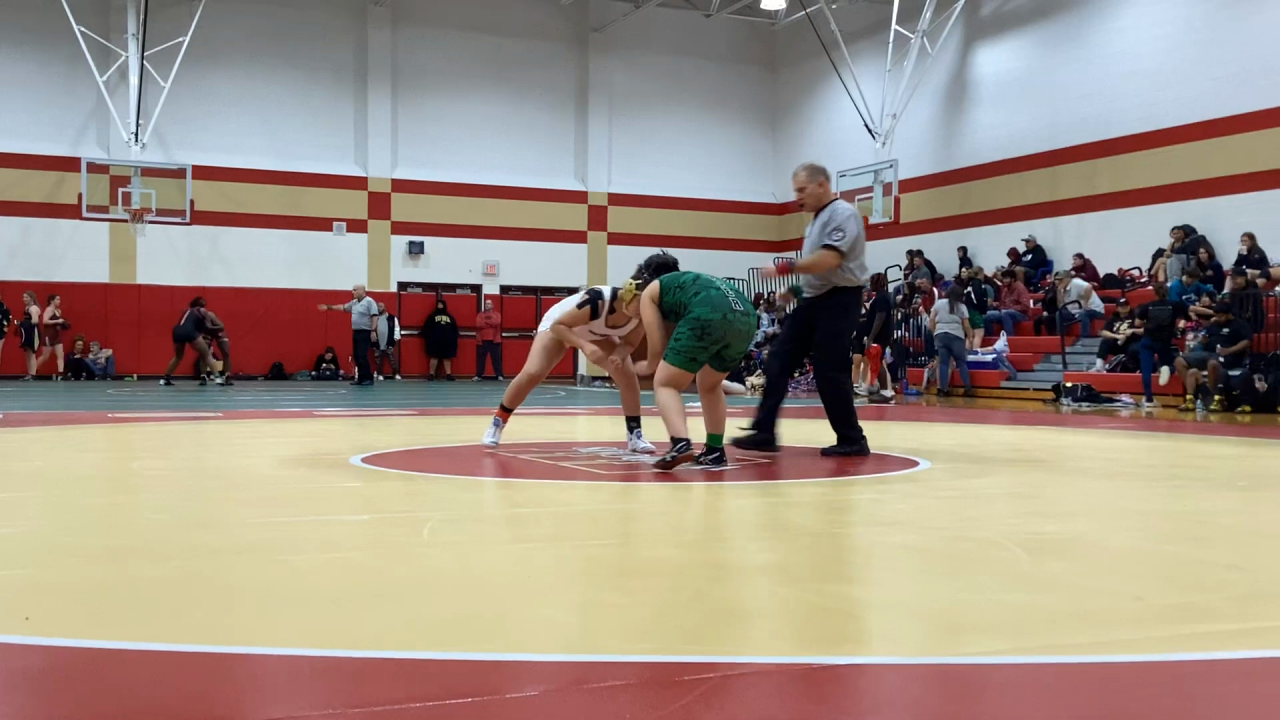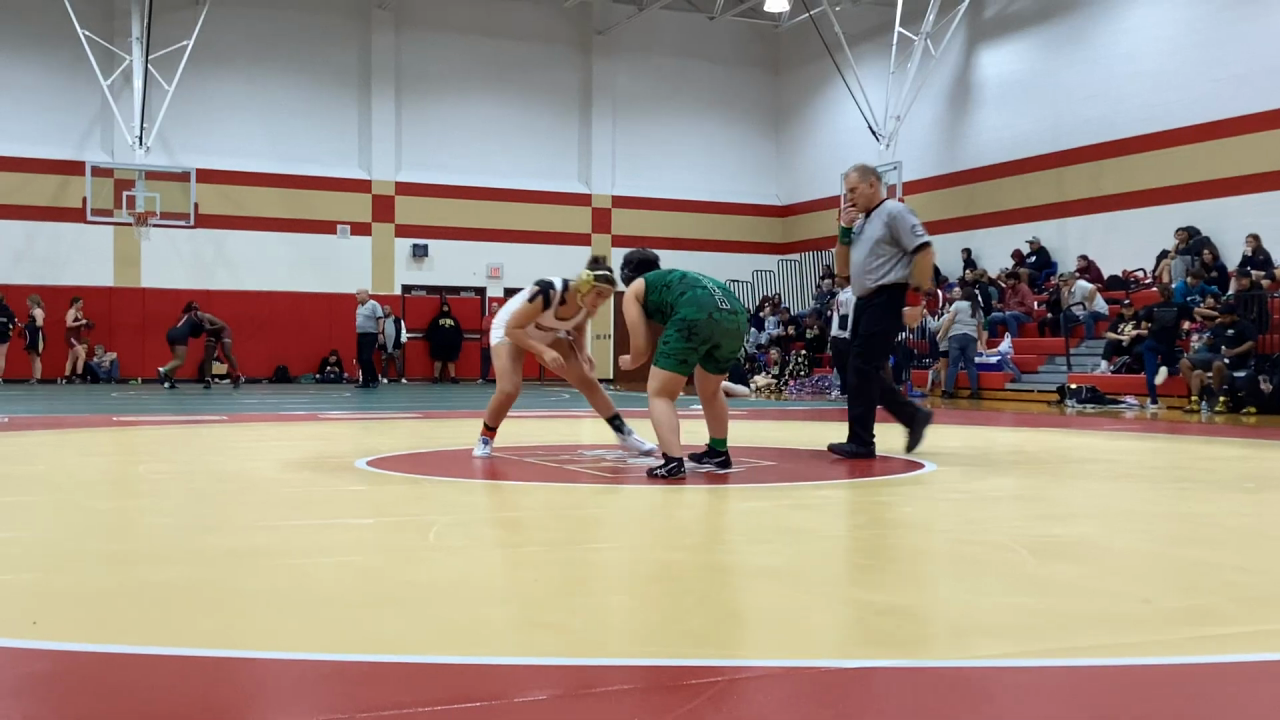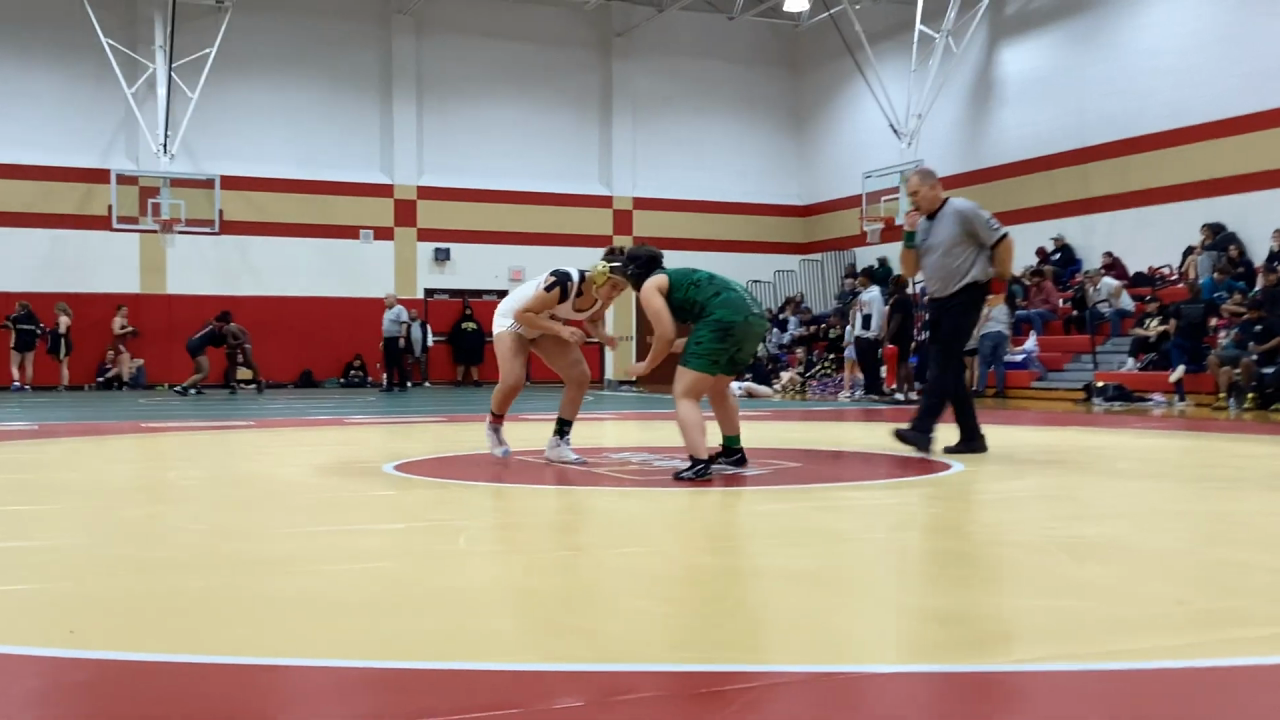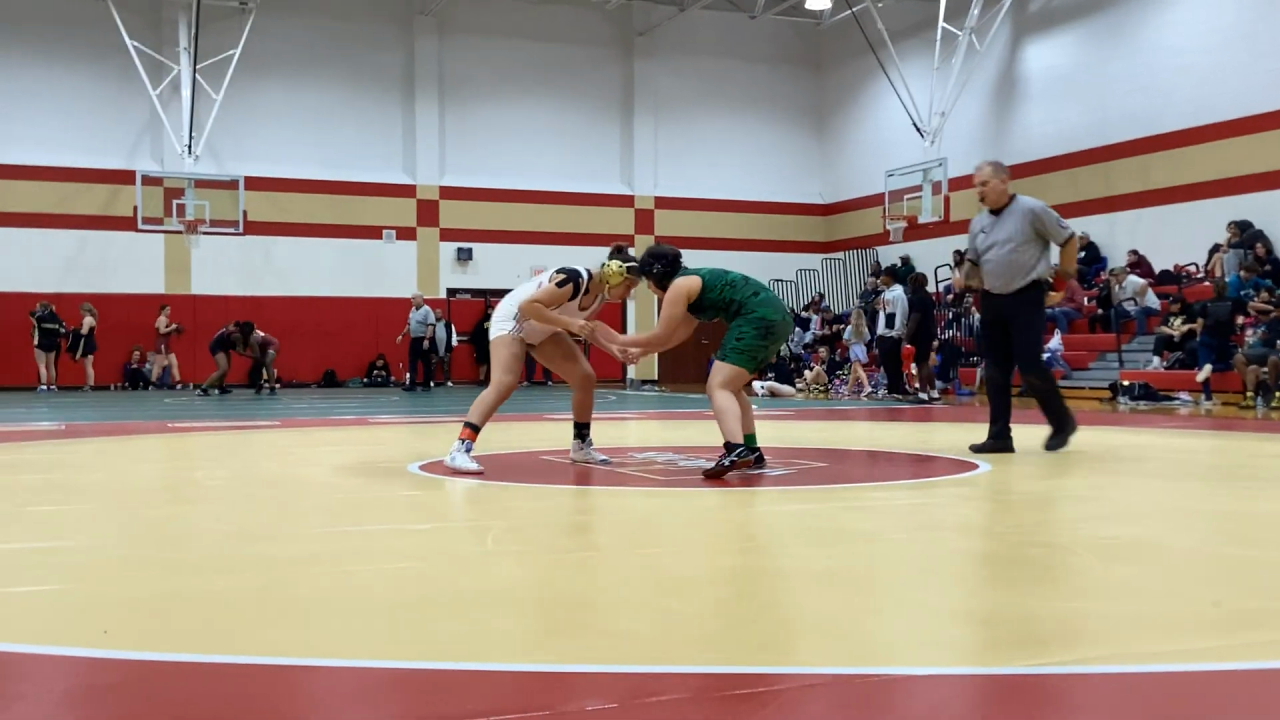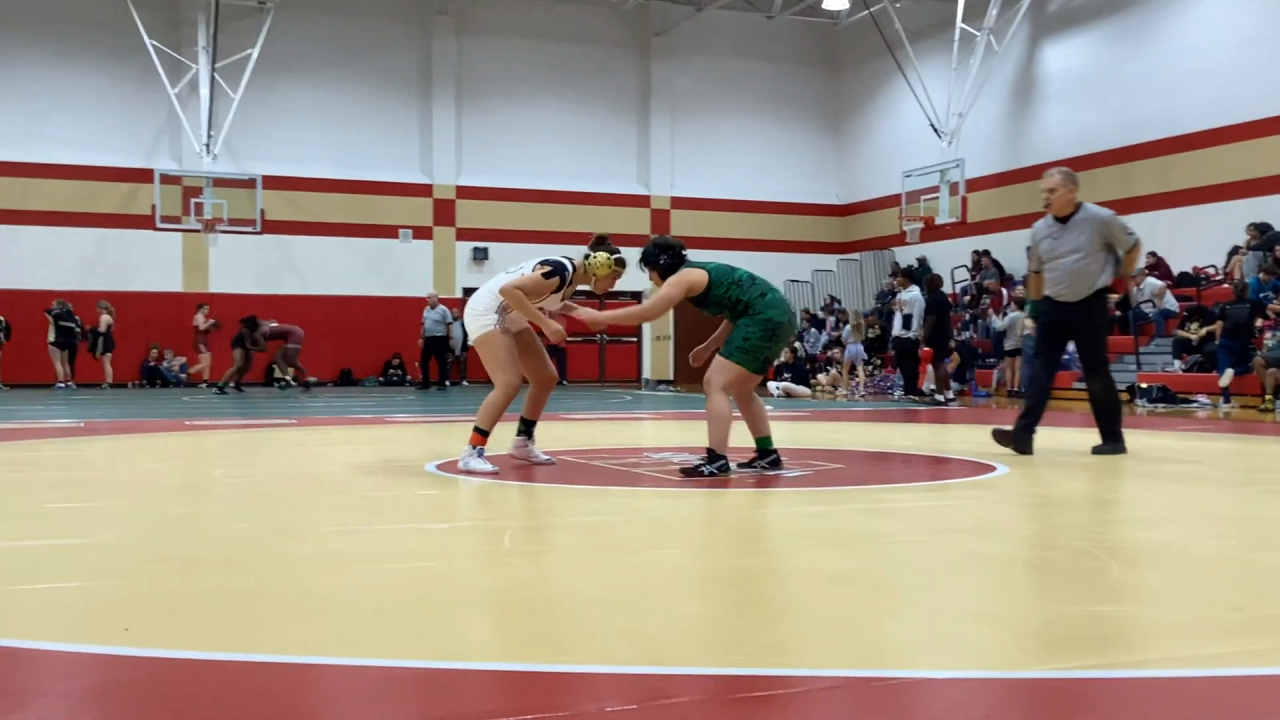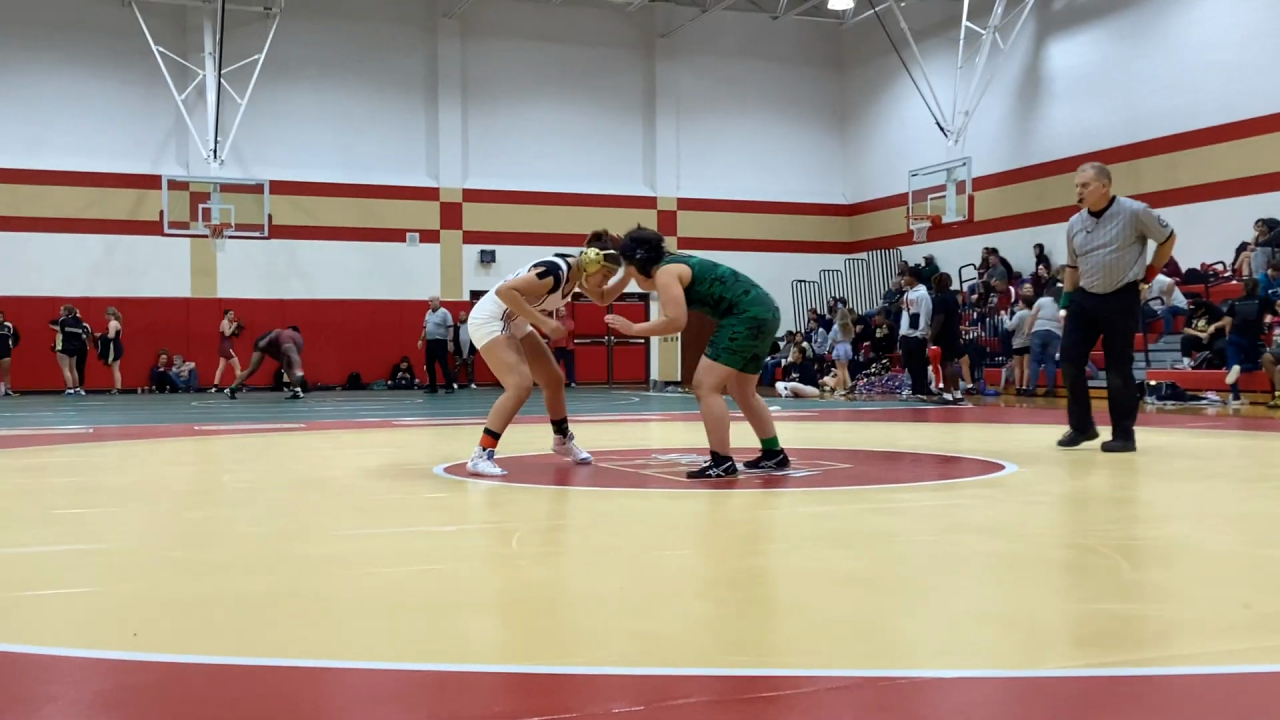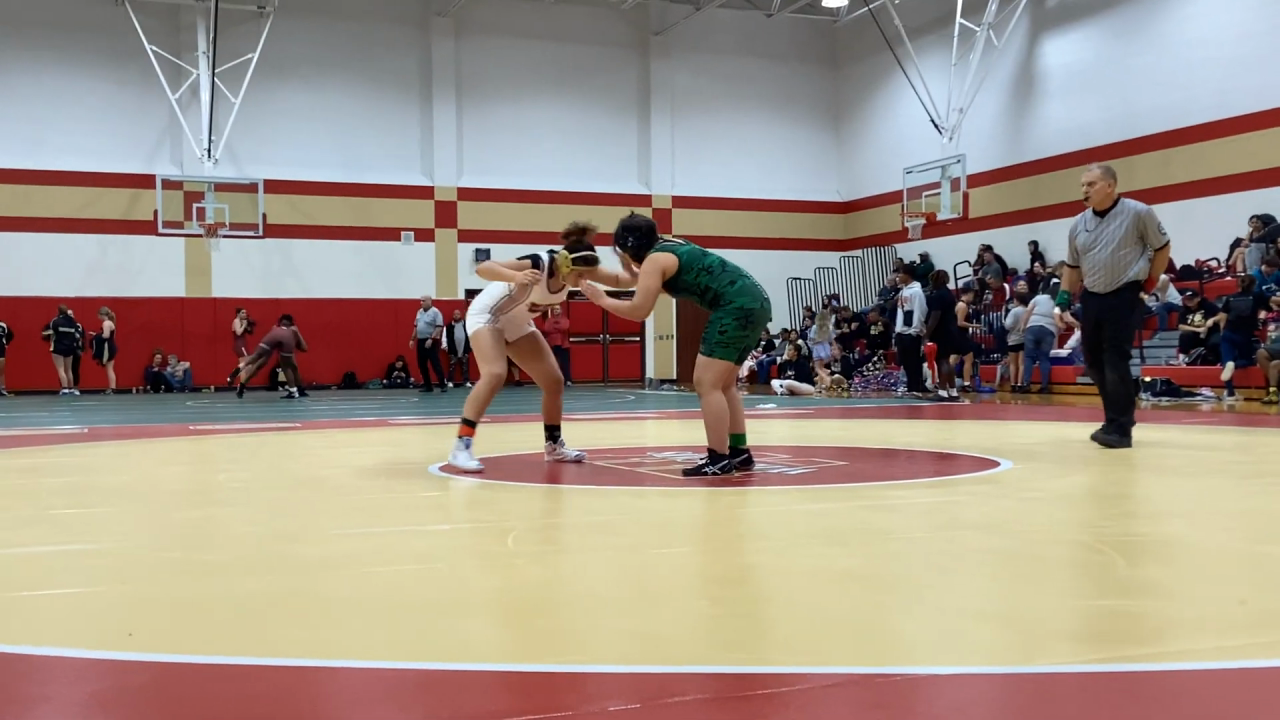
dt=0.3s
person 1, frame 1
left shoulder: (842, 213)
right shoulder: (817, 218)
left elbow: (828, 260)
left wrist: (783, 269)
right wrist: (796, 289)
left hip: (838, 302)
right hip: (812, 301)
left knee: (827, 373)
right knee: (778, 364)
left ankle: (852, 440)
right ankle: (764, 435)
person 1, frame 2
left shoulder: (894, 213)
right shoulder: (859, 222)
left elbow: (924, 252)
right elbow: (842, 270)
left wrist: (913, 298)
right wrist: (844, 231)
left hip: (886, 300)
right hip: (865, 302)
left knee: (862, 370)
right knee: (868, 371)
left ankle: (861, 441)
right ankle: (912, 415)
person 1, frame 3
left shoulder: (964, 211)
right shoulder: (920, 225)
left elbow: (1003, 243)
right elbow: (909, 272)
left wrist: (999, 285)
right wrist: (909, 235)
left hip: (964, 298)
right hip: (938, 302)
left knee: (942, 365)
right knee: (950, 370)
left ankle: (922, 429)
right ankle: (971, 437)
person 1, frame 4
left shoulder: (1033, 210)
right shoulder: (978, 223)
left elbow: (1070, 241)
right elbow: (974, 264)
left wrist: (1061, 280)
right wrist: (964, 282)
left hip: (1026, 298)
right hip: (992, 300)
left knee: (1030, 365)
right knee: (994, 370)
left ankle: (1062, 423)
right ankle: (999, 436)
person 1, frame 5
left shoulder: (1100, 219)
right shoulder: (1040, 229)
left elbow: (1132, 247)
right wrist: (1033, 307)
left hip: (1089, 307)
right hip: (1052, 307)
left knee: (1096, 373)
right knee: (1041, 369)
left ankle: (1113, 437)
right ankle: (1022, 434)
person 1, frame 6
left shoulder: (1135, 212)
right shoulder: (1075, 224)
left elbow: (1168, 239)
left wrist: (1150, 274)
right wrist: (1066, 301)
left hip: (1121, 299)
right hip: (1085, 299)
left knee: (1118, 367)
right knee: (1070, 360)
left ankle: (1123, 434)
right ankle: (1081, 426)
person 1, frame 7
left shoulder: (1138, 213)
right shoulder: (1079, 224)
left elbow: (1162, 248)
right elbow: (1072, 267)
left wrist: (1149, 284)
right wrist: (1063, 299)
left hip: (1124, 297)
right hip: (1091, 298)
left knee: (1115, 363)
right knee: (1094, 363)
left ankle: (1120, 428)
right ankle: (1119, 416)
person 2, frame 1
left shoulder: (650, 291)
right shoulder: (686, 284)
left elbow: (657, 345)
left wrist: (649, 367)
left hip: (707, 317)
right hip: (744, 318)
left knee: (664, 384)
right knee: (709, 385)
left ankle: (681, 445)
right ankle: (715, 450)
person 2, frame 2
left shoulder: (633, 291)
right shoulder: (673, 280)
left elbow: (642, 347)
left wrist: (630, 362)
left hip: (695, 316)
right hip: (734, 315)
left knee: (659, 393)
right knee: (709, 390)
left ankle: (674, 462)
right ankle: (718, 453)
person 2, frame 3
left shoulder: (649, 287)
right shoulder: (681, 280)
left elbow: (666, 334)
left wrist: (646, 366)
left hip: (724, 318)
right hip: (753, 317)
left knee: (685, 394)
right knee: (716, 387)
left ankle: (700, 464)
right ankle: (733, 451)
person 2, frame 4
left shoulder: (679, 286)
right shoulder: (694, 283)
left elbow: (662, 335)
right elbow: (679, 334)
left wrist: (620, 340)
right wrist: (640, 351)
left hip: (760, 317)
right hip: (776, 316)
left knee: (718, 387)
right knee: (730, 387)
left ankle: (736, 451)
right ankle: (750, 452)
person 2, frame 5
left shoulder: (683, 277)
right shoulder: (700, 275)
left elbow: (646, 313)
left wrist: (598, 317)
right wrist: (710, 348)
left hip: (765, 319)
right hip: (780, 318)
left knee: (715, 385)
right knee: (740, 390)
left ankle: (717, 460)
right ankle: (767, 454)
person 2, frame 6
left shoulder: (666, 272)
right shoulder: (673, 261)
left elbow: (675, 322)
right elbow: (651, 285)
left wrist: (632, 328)
left hip: (747, 316)
right hip: (763, 312)
left knee: (705, 386)
right knee: (743, 392)
left ankle: (723, 462)
right ankle: (774, 454)
person 2, frame 7
left shoulder: (654, 260)
right shoulder: (672, 246)
left elbow: (639, 310)
right elbow: (656, 287)
left wrist: (602, 299)
right wrist: (632, 272)
left hip: (736, 306)
right hip: (754, 303)
left knee: (706, 384)
right knee: (723, 384)
left ankle: (719, 459)
right ankle: (739, 452)
person 3, frame 1
right shoulder: (597, 299)
left elbow: (629, 343)
right elbow: (559, 325)
left wrist: (618, 355)
right wrist: (585, 346)
left hip: (597, 335)
right hip: (559, 324)
left knee: (628, 375)
right knee: (532, 373)
left ankle: (634, 435)
right ankle: (498, 423)
person 3, frame 2
left shoulder: (590, 303)
right shoulder: (548, 292)
left elbow: (579, 328)
right elbow: (511, 329)
left wrist: (582, 352)
right wrist: (545, 351)
left hip: (547, 333)
right hip: (508, 329)
left knee: (586, 380)
right knee: (508, 389)
left ankle: (625, 435)
right ankle: (485, 439)
person 3, frame 3
left shoulder: (603, 297)
right shoulder: (564, 282)
left elbow: (594, 320)
right elbow: (522, 314)
left wrist: (602, 335)
right wrist: (561, 330)
left hip: (548, 325)
right hip: (513, 317)
left knee: (580, 376)
right knee: (513, 380)
left ankle: (558, 443)
right ankle: (495, 425)
person 3, frame 4
left shoulder: (600, 293)
right shoulder: (574, 280)
left elbow: (588, 329)
right elbow: (527, 306)
left wrist: (613, 348)
right wrist: (570, 323)
left hip: (539, 329)
right hip: (510, 320)
left knee: (584, 378)
right knee: (504, 384)
left ankle: (582, 446)
right ankle: (460, 450)
person 3, frame 5
left shoulder: (573, 275)
right shoulder: (560, 272)
right elbow: (508, 290)
left wrist: (577, 310)
right wrist: (545, 323)
left hip: (510, 318)
right hip: (485, 312)
left knee: (547, 378)
right knee: (509, 384)
left ankle: (523, 443)
right ankle: (472, 454)
person 3, frame 6
left shoulder: (577, 271)
right shoulder: (555, 273)
left elbow: (603, 298)
right elbow: (503, 290)
left wrist: (626, 276)
right wrist: (541, 320)
left hip: (513, 325)
right hip: (489, 320)
left knee: (555, 380)
right knee: (519, 387)
left ankle: (563, 441)
right ankle: (481, 456)
person 3, frame 7
left shoulder: (573, 267)
right shoulder: (539, 265)
left elbow: (618, 281)
right elbow: (483, 268)
right wrist: (515, 276)
left hip: (517, 324)
right hip: (486, 315)
left knee: (554, 381)
right knee: (494, 375)
left ankle: (554, 446)
right ankle: (461, 447)
